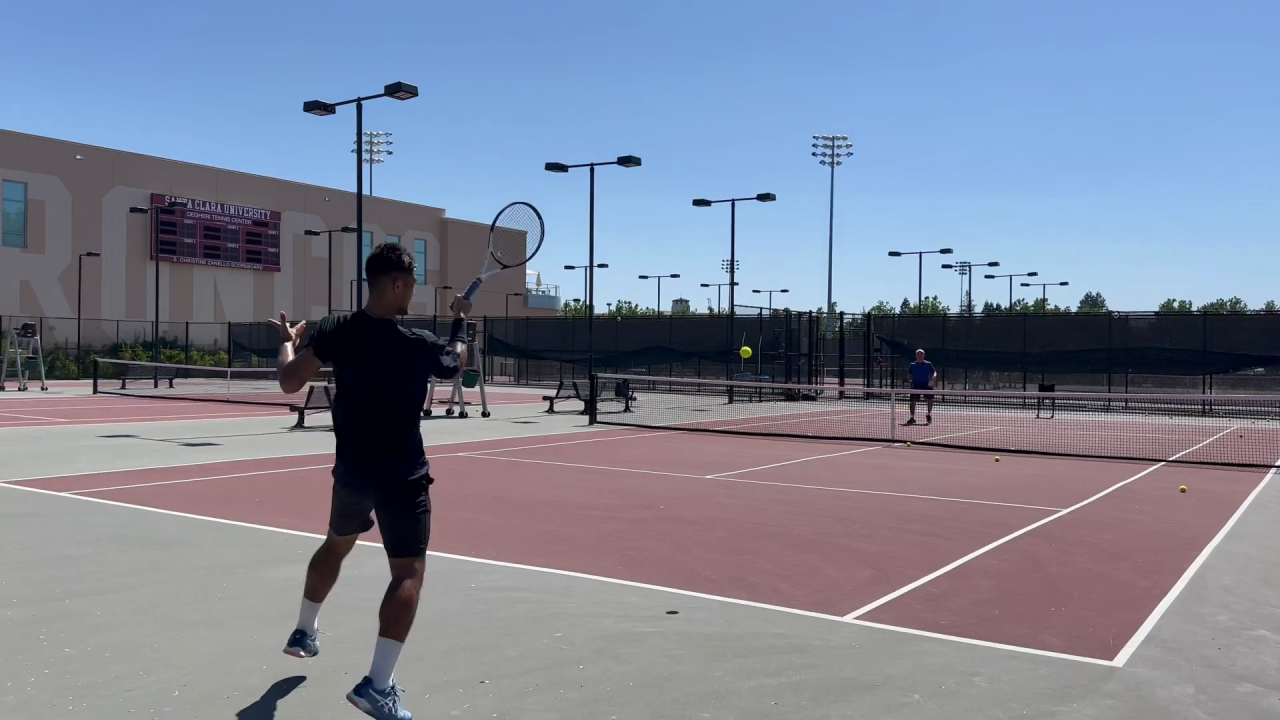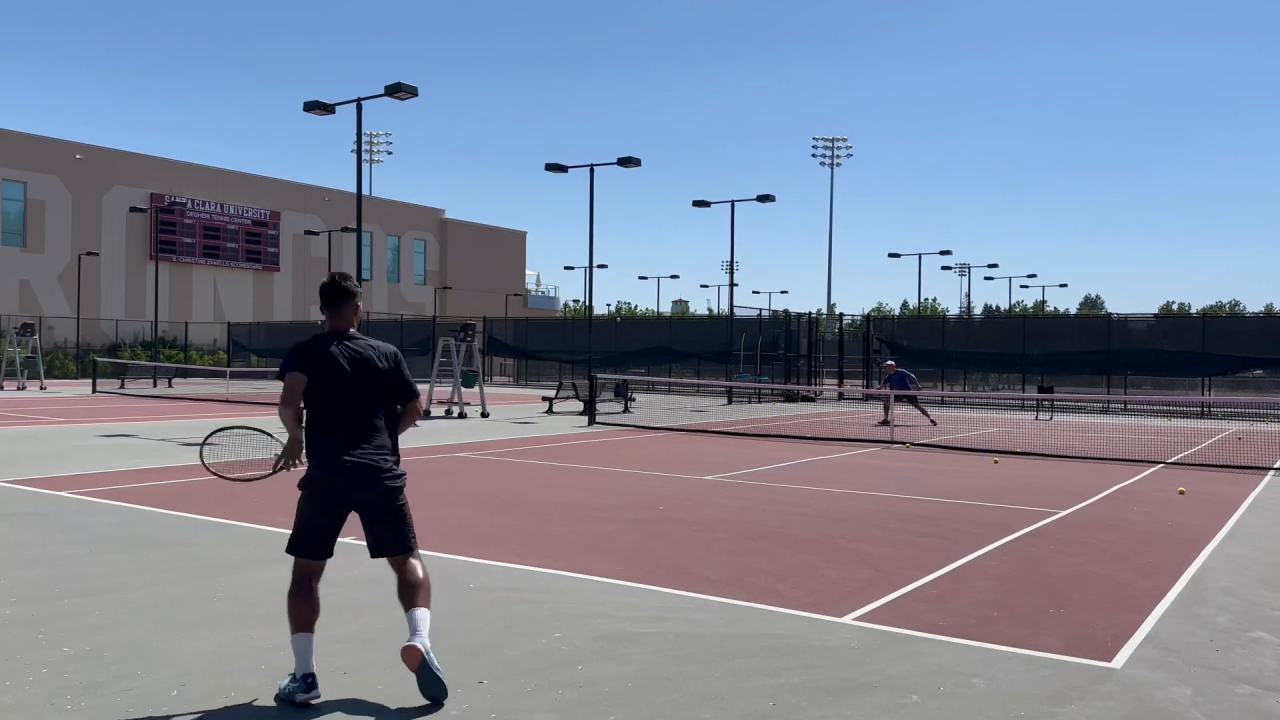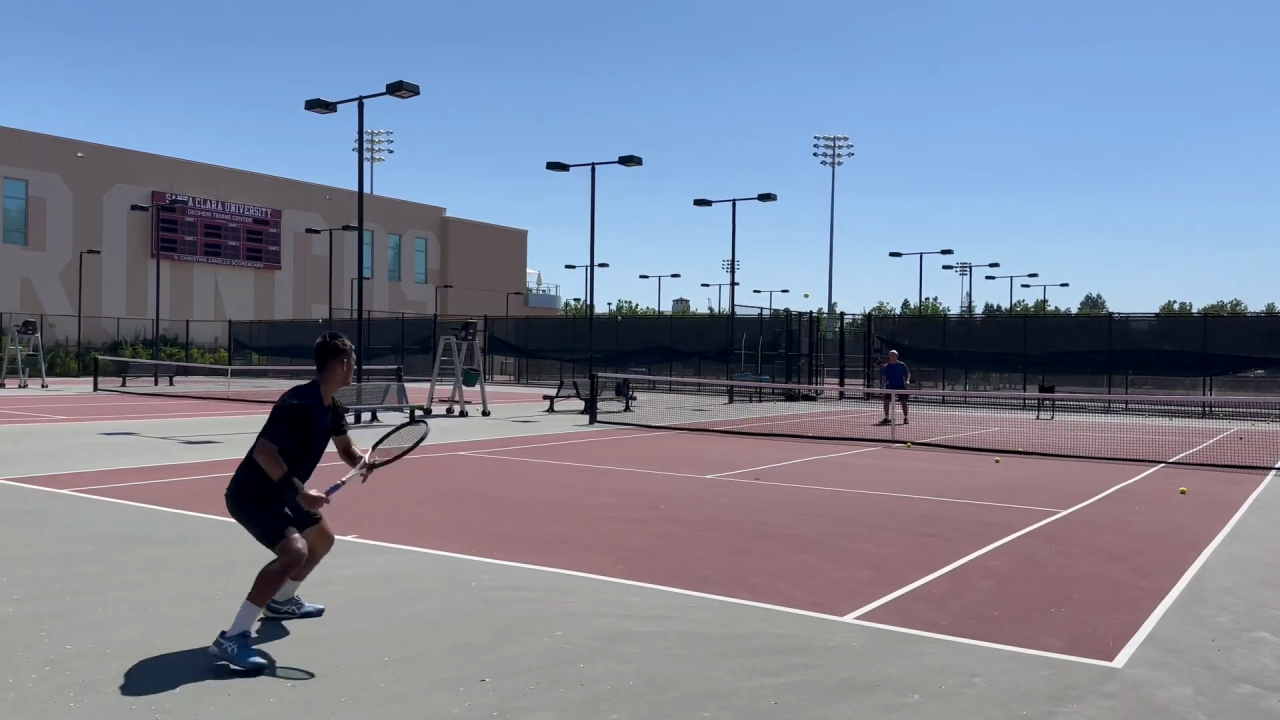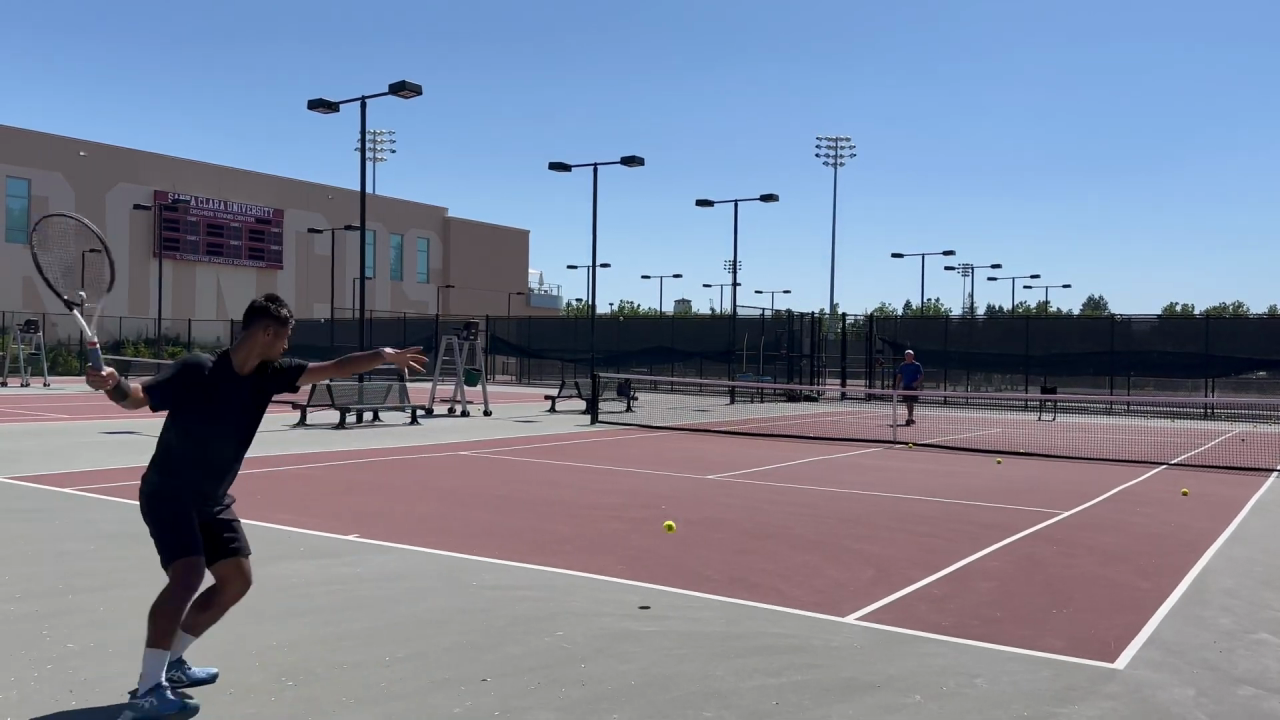
dt=0.7s
person 1, frame 1
left shoulder: (336, 331)
right shoulder: (419, 345)
left elbow: (290, 382)
right elbow: (456, 361)
left wrist: (288, 343)
right wrist: (460, 319)
left hip: (349, 474)
right hip: (402, 476)
left knee: (336, 546)
right knee: (408, 574)
left ankle: (304, 633)
person 1, frame 2
left shoulder: (307, 351)
right shoulder: (386, 353)
left elbow: (290, 403)
right elbow: (413, 411)
left wrist: (295, 442)
left hip: (326, 477)
right hip: (381, 476)
left knee: (306, 573)
right knee: (408, 566)
left ankle: (305, 676)
right ankle: (418, 644)
person 1, frame 3
left shoulder: (331, 407)
right shoulder: (298, 404)
left elbow: (345, 447)
right elbow: (263, 452)
left wrist: (362, 461)
right wrist: (298, 491)
left hip: (273, 493)
right hip: (252, 496)
left knee: (322, 538)
right knee: (294, 550)
left ankle: (284, 599)
right ankle: (234, 638)
person 1, frame 4
left shoulder: (270, 373)
right shoulder: (197, 368)
left elbow: (332, 368)
right elbow: (141, 397)
left wrist: (382, 356)
right wrist: (112, 384)
left hip: (212, 499)
right hip: (166, 494)
left knee: (238, 580)
right knee: (189, 576)
left ankle: (167, 662)
